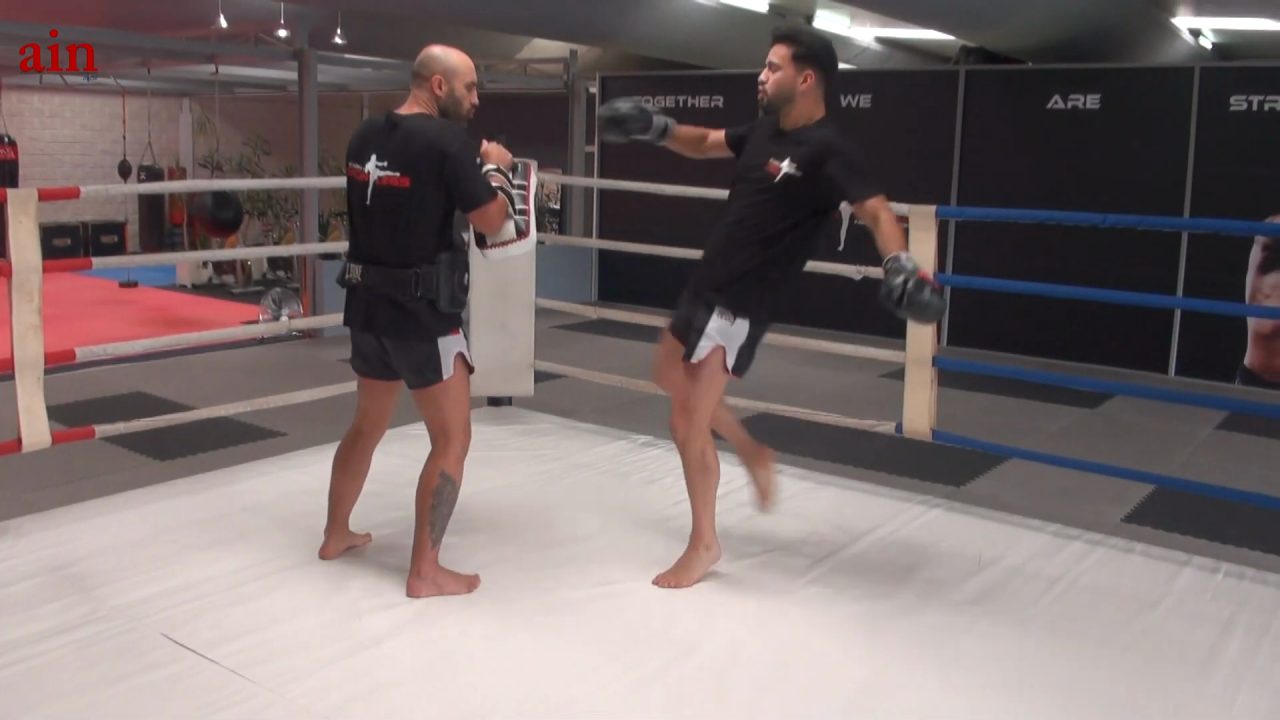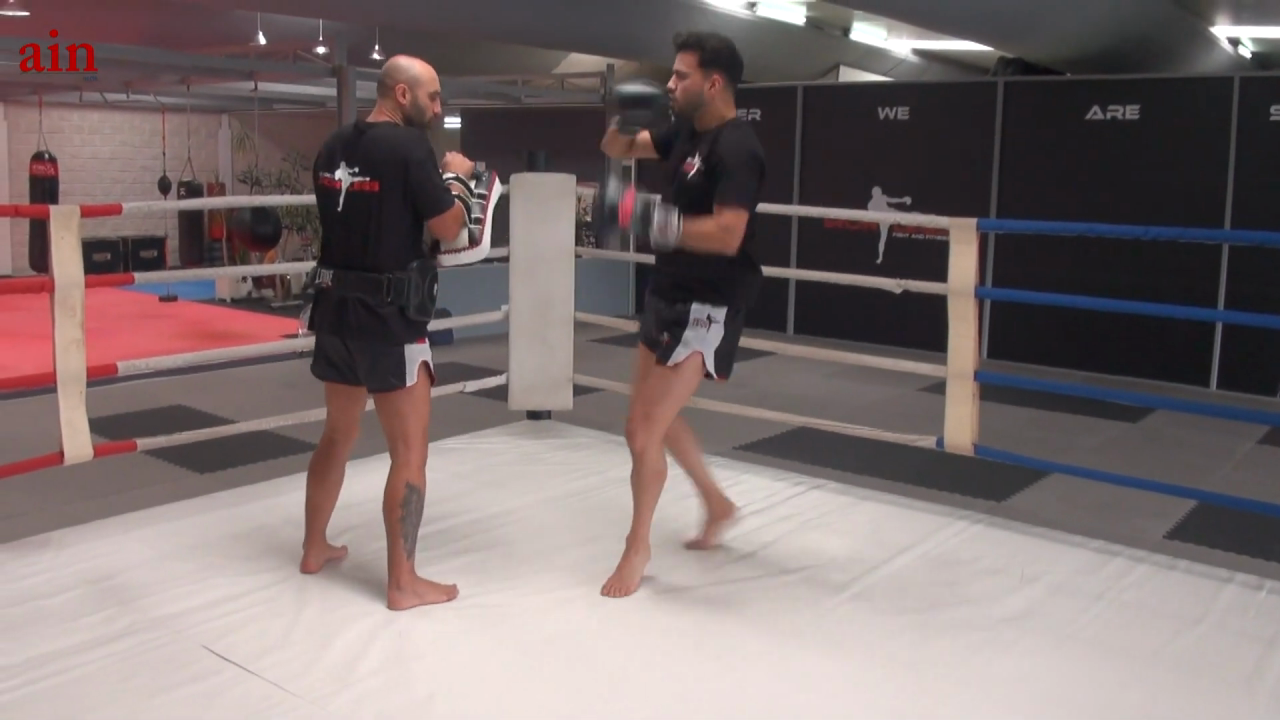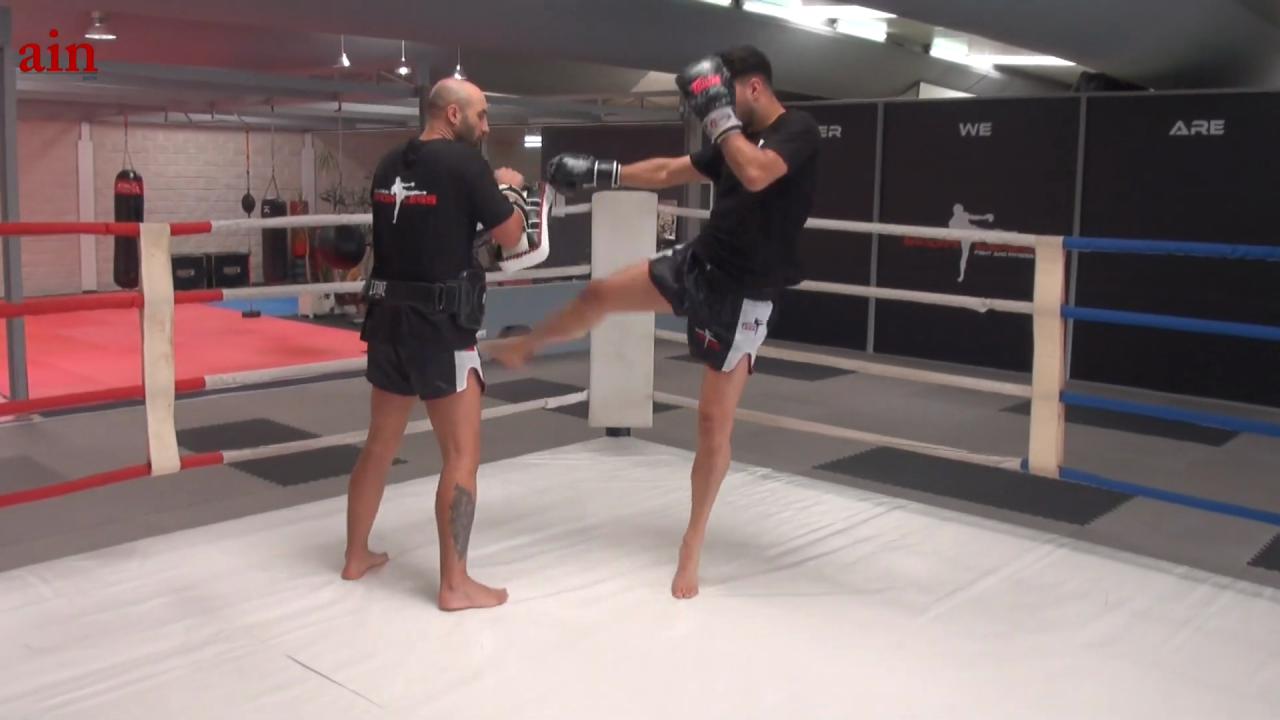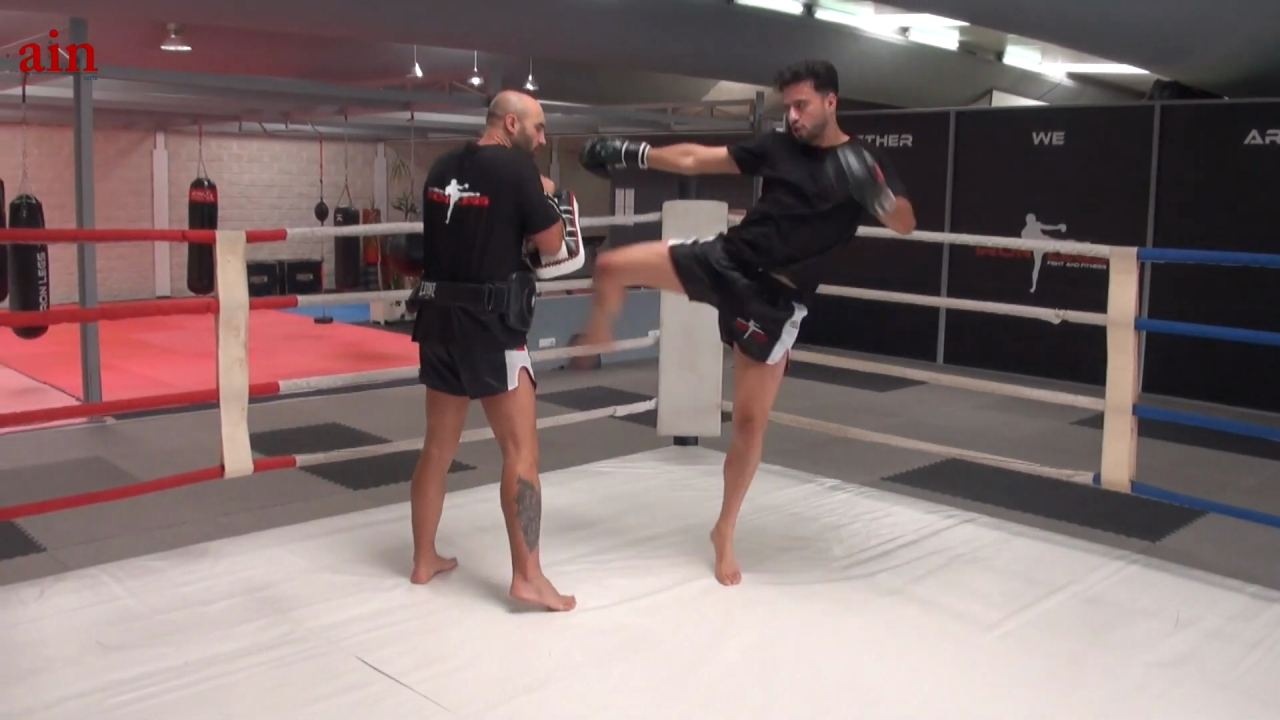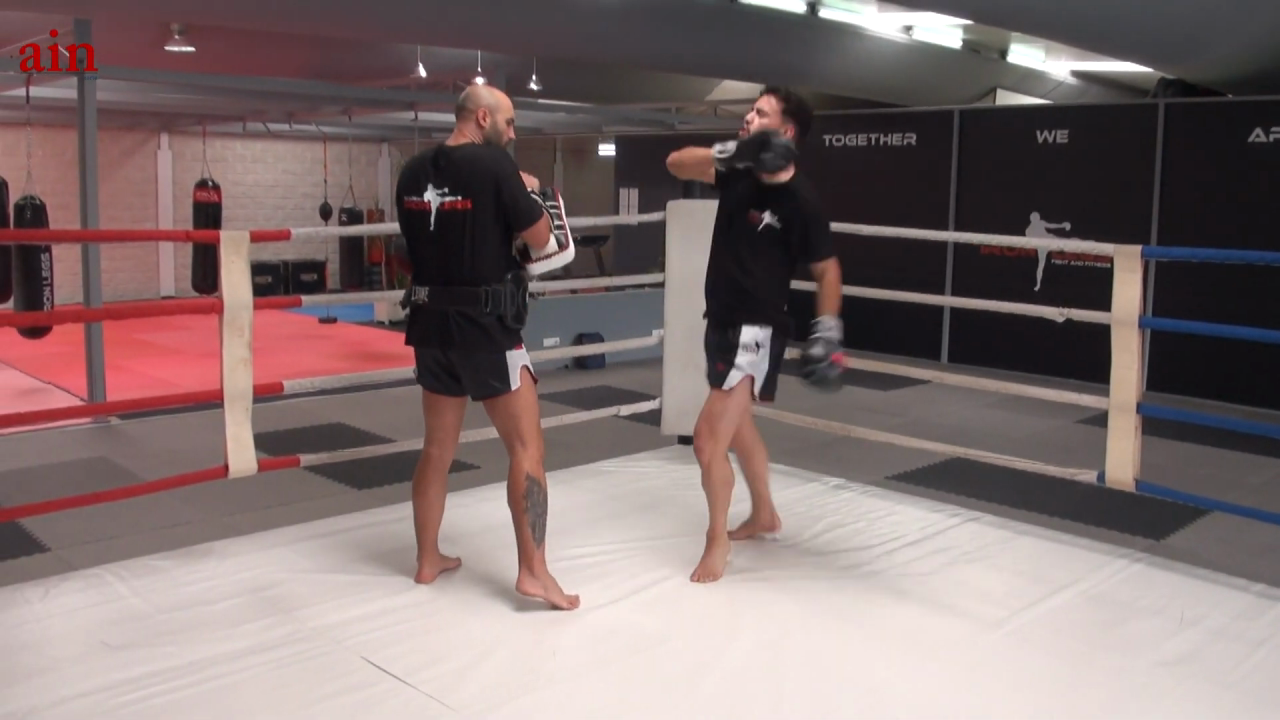
dt=1s
person 1, frame 1
left shoulder: (830, 149)
right shoulder: (765, 129)
left elbow: (878, 214)
right elbow: (705, 144)
left wrist: (902, 267)
right wrist: (656, 127)
left hip: (738, 305)
right hip: (707, 283)
left knee: (688, 421)
right knee: (666, 374)
left ankle: (703, 544)
right ankle: (752, 455)
person 1, frame 2
left shoulder: (733, 148)
right shoulder: (680, 132)
left elbow: (727, 237)
right elbow: (619, 148)
left wrist: (643, 217)
right wrist: (625, 119)
left hip: (704, 306)
right hip: (672, 288)
left knee: (643, 432)
right knee: (656, 420)
left ankle: (637, 550)
right ankle: (716, 505)
person 1, frame 3
left shoulder: (797, 131)
right shoulder: (728, 137)
left elbow: (755, 174)
right elbow: (668, 171)
left wrist: (716, 111)
right wrist: (597, 172)
left hip: (743, 297)
right hip: (696, 267)
left knee: (713, 427)
right knee: (601, 293)
left ankle: (692, 544)
right ankle: (525, 346)
person 1, frame 4
left shoulder: (859, 163)
right shoulder: (777, 146)
left elbow: (904, 223)
right elbow: (695, 159)
left wrist: (877, 191)
right wrist: (629, 153)
left hip: (776, 300)
right hip: (726, 261)
left knee: (750, 421)
right knee: (611, 265)
left ankle: (725, 531)
right ankle: (598, 330)
person 1, frame 5
left shoulder: (800, 200)
right shoulder: (741, 168)
left elbow: (828, 273)
right elbow: (676, 163)
left wrist: (827, 339)
right wrist: (732, 151)
left hip: (750, 331)
right hip: (724, 319)
left knee: (707, 443)
right knee: (734, 429)
left ankle: (717, 540)
right ankle: (764, 513)
person 2, frame 1
left shoulder: (366, 135)
right shoulder: (446, 139)
right elbow: (492, 221)
right wrist: (493, 167)
left hip: (368, 303)
right hip: (422, 310)
left knee: (367, 425)
right knee: (451, 439)
left ankle: (336, 534)
right ankle: (425, 570)
person 2, frame 2
left shoulder: (334, 147)
right shoulder: (409, 145)
right elbow: (449, 228)
right wrist: (454, 175)
left hip: (336, 309)
right hip: (389, 316)
left knee: (337, 436)
right knee: (410, 450)
left ankle: (314, 547)
right ankle: (404, 582)
person 2, frame 3
left shoulder: (388, 165)
right shoulder: (463, 160)
right elbow: (510, 236)
right wrist: (506, 189)
left hip: (389, 317)
right hip: (440, 324)
left knee: (380, 444)
right knee: (461, 454)
left ankle: (356, 555)
right ankle: (456, 584)
person 2, frame 4
left shoulder: (443, 168)
right shoulder: (515, 166)
right elbow: (552, 245)
right wrist: (547, 196)
left hip: (439, 319)
right hip: (490, 323)
left knee: (438, 446)
right knee: (521, 449)
left ankle: (424, 560)
right ankle: (528, 576)
person 2, frame 5
left shoulder: (413, 171)
right shoulder: (492, 164)
right elbow: (540, 240)
right wrist: (528, 192)
left hip: (432, 321)
right hip: (485, 325)
left knee: (437, 447)
right knee: (526, 447)
left ankle: (428, 559)
right ankle: (533, 572)
